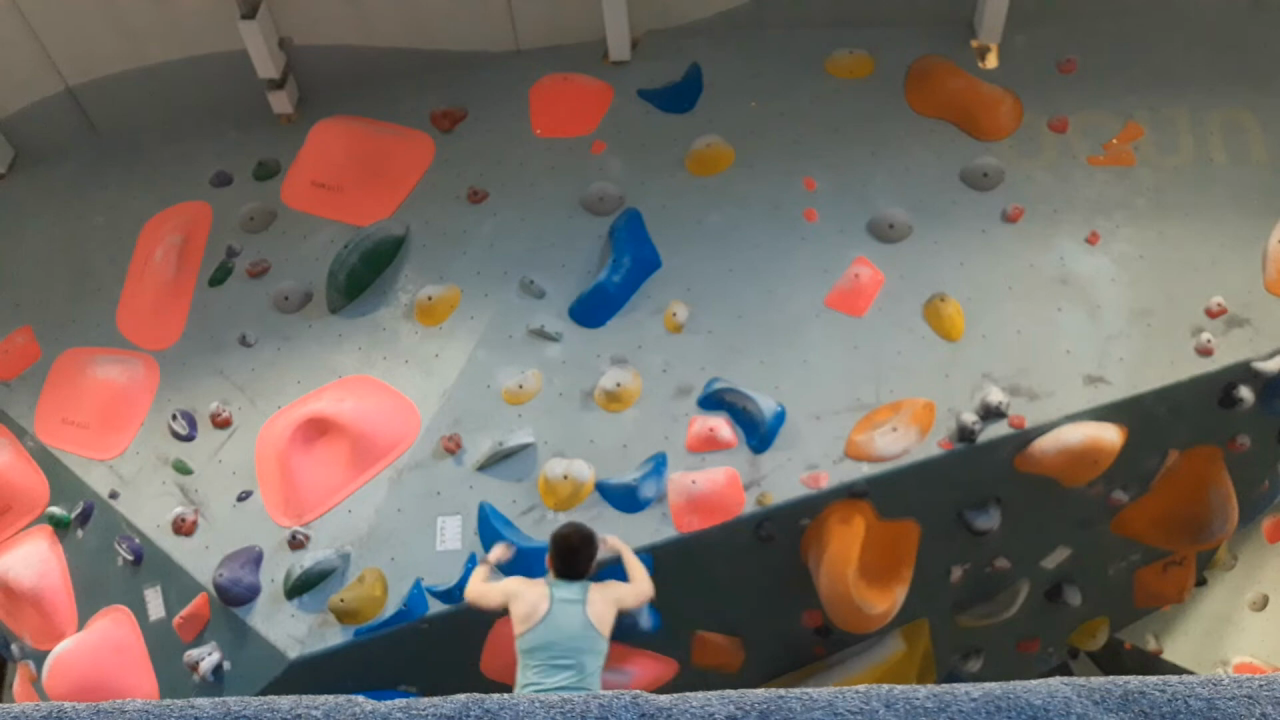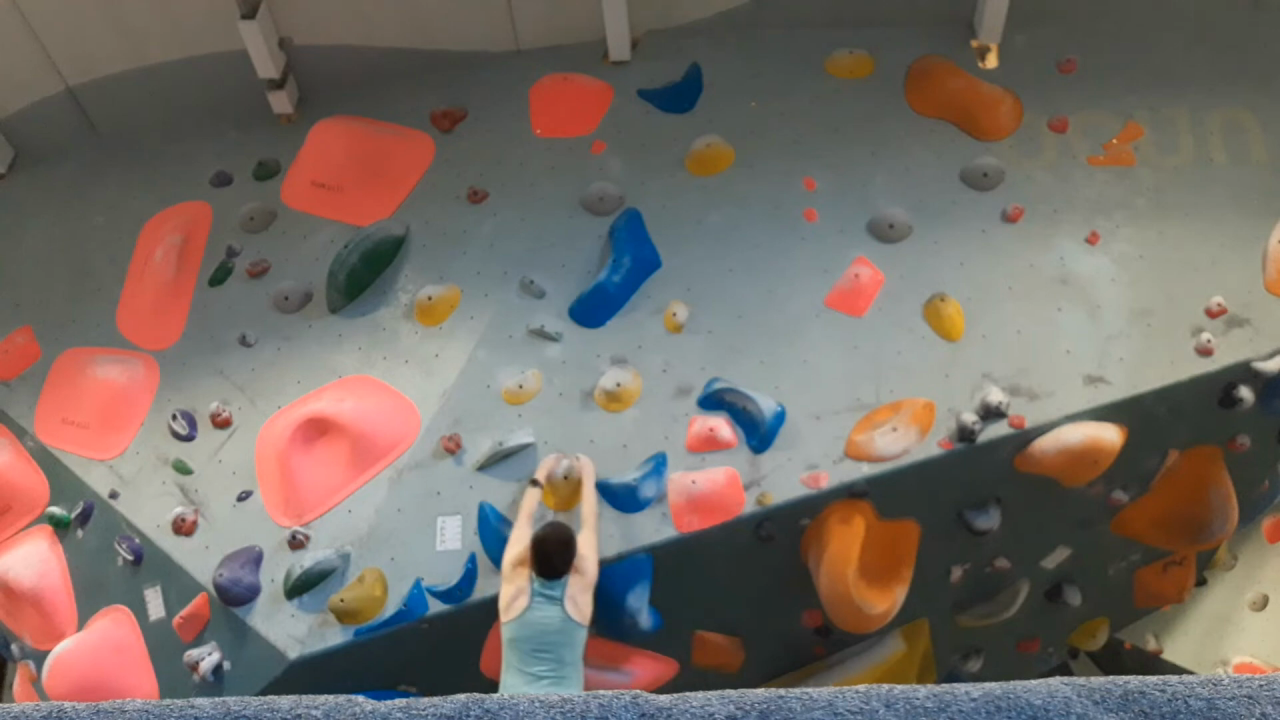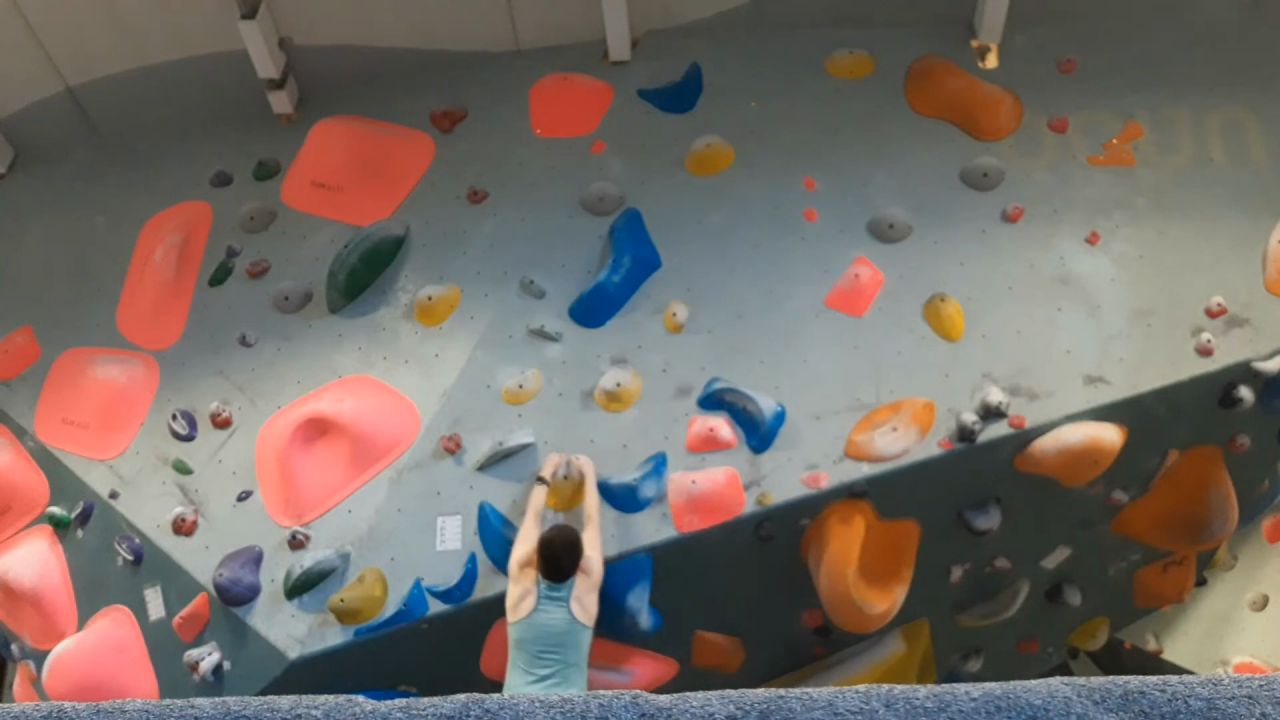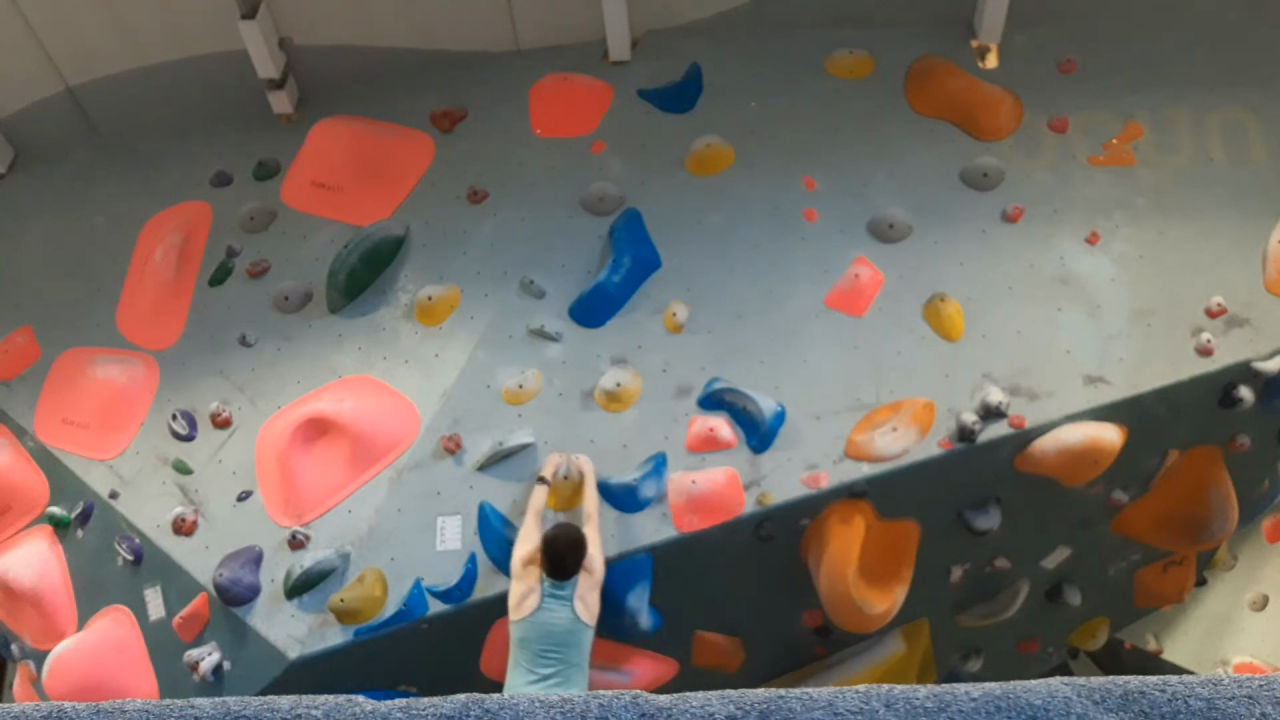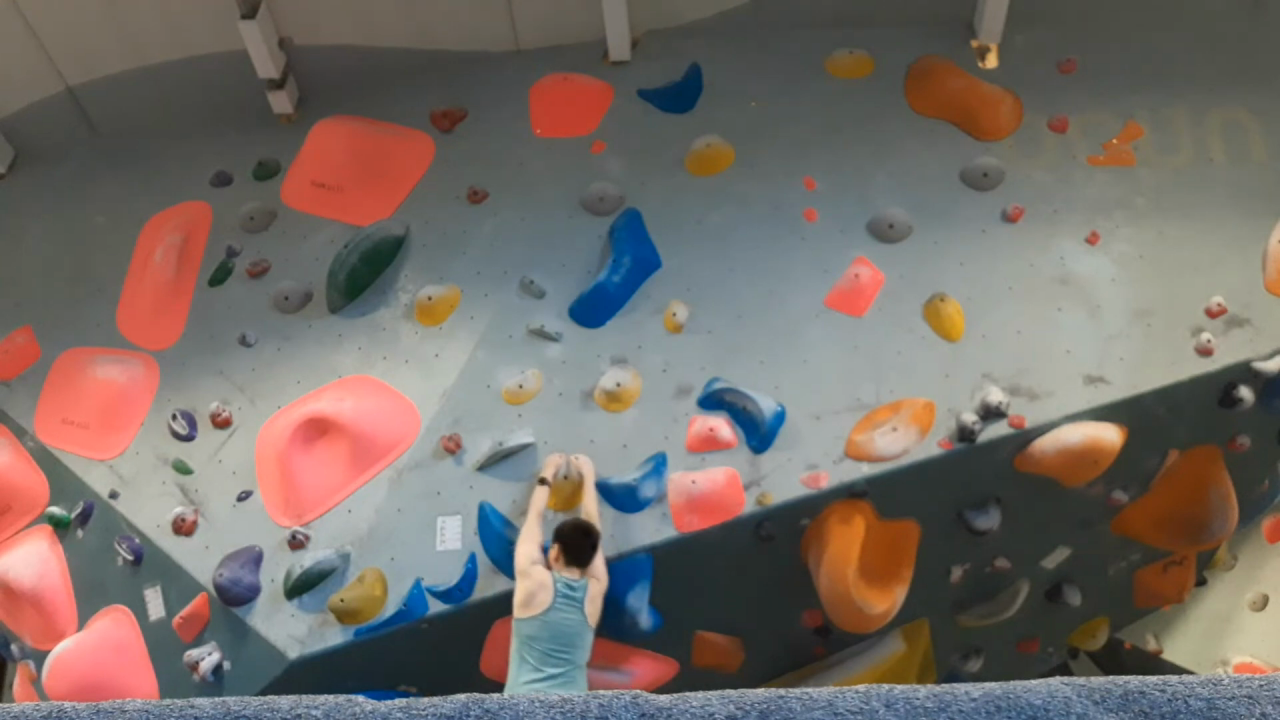
dt=0.7s
person 1, frame 1
left shoulder: (522, 593)
right shoulder: (607, 597)
left elbow: (472, 592)
right elbow: (645, 587)
left wrist: (489, 561)
right wrist: (622, 549)
person 1, frame 2
left shoulder: (514, 582)
right shoulder: (580, 587)
left elbow: (524, 520)
right elbow: (589, 524)
left wrist: (541, 474)
right wrist: (587, 475)
person 1, frame 3
left shoulder: (522, 584)
right shoulder: (586, 588)
left elbow: (532, 518)
right elbow: (592, 521)
left wrist: (546, 474)
right wrist: (588, 474)
person 1, frame 4
left shoulder: (525, 582)
right shoulder: (588, 588)
left elbow: (532, 517)
right elbow: (591, 521)
left wrist: (546, 474)
right wrist: (588, 473)
person 1, frame 5
left shoulder: (533, 580)
right shoulder: (595, 590)
left elbow: (534, 517)
right elbow: (591, 524)
left wrist: (546, 475)
right wrist: (588, 476)
